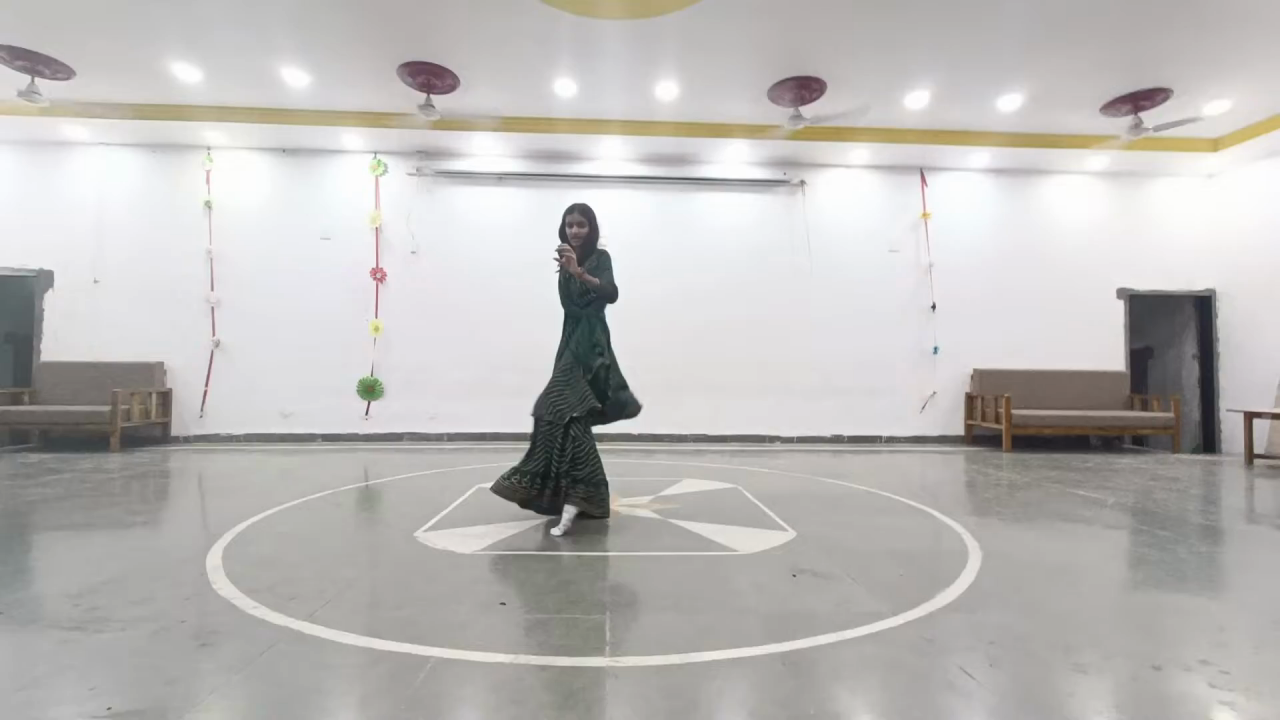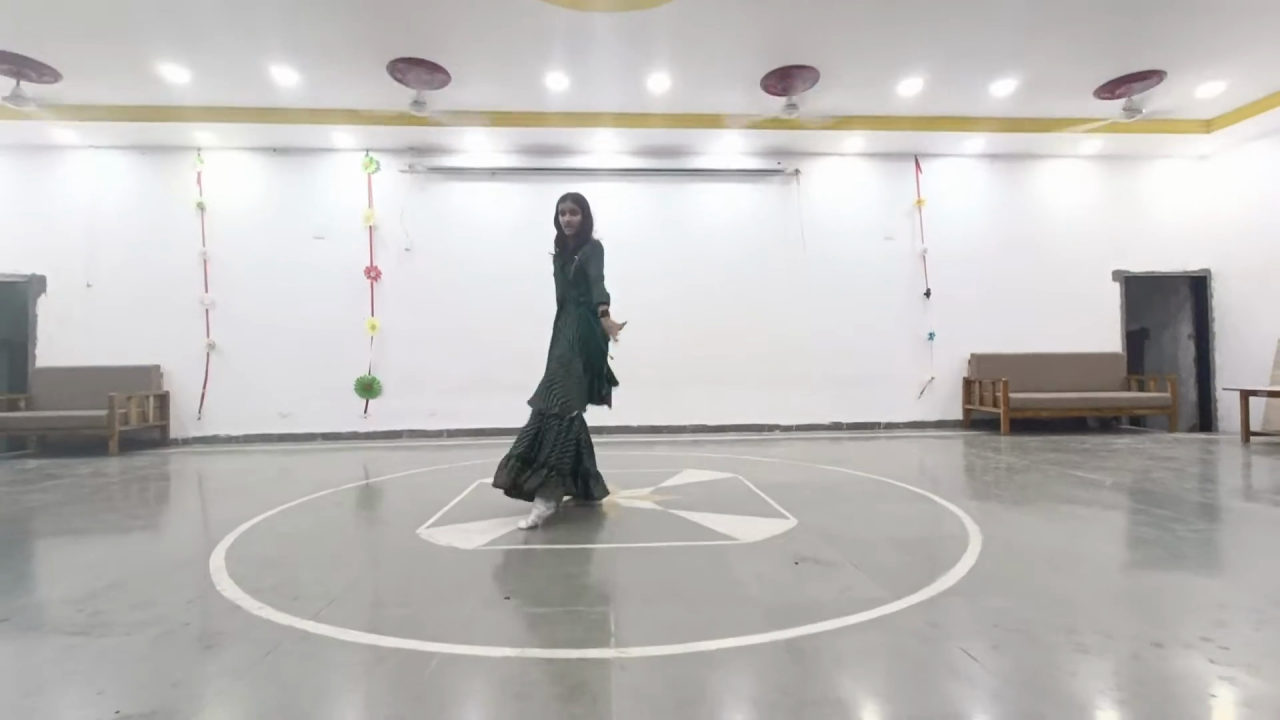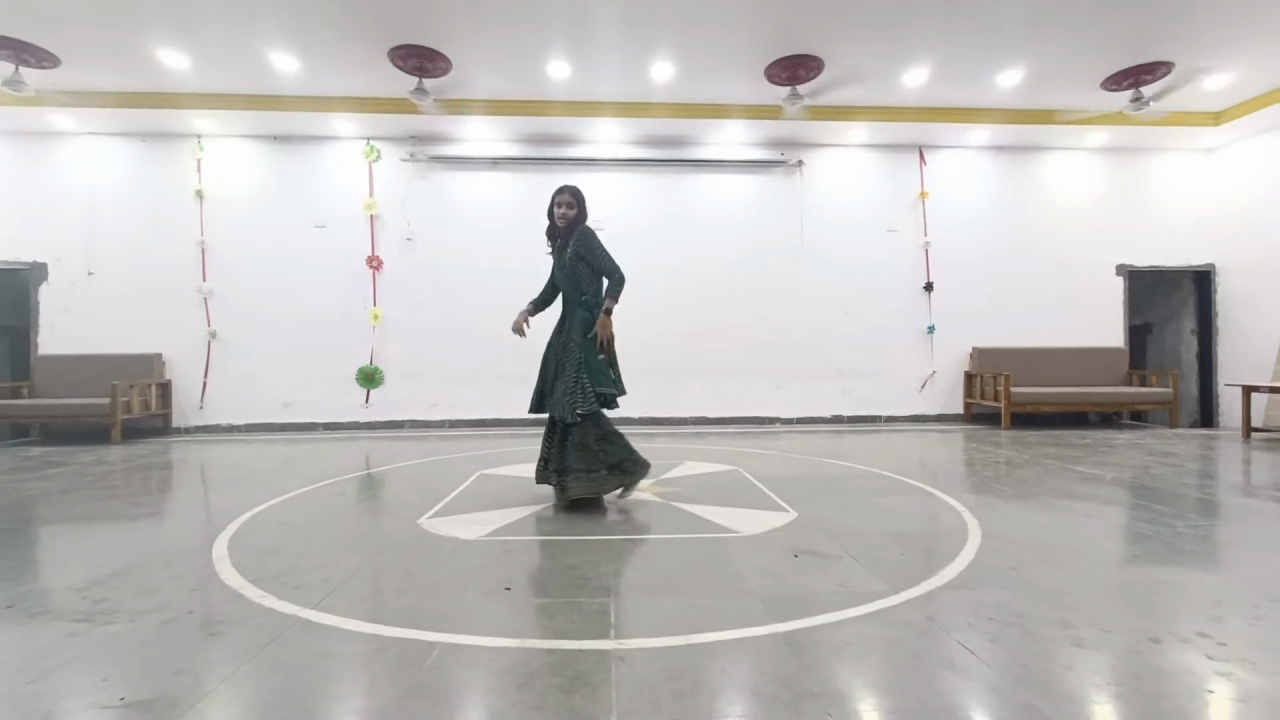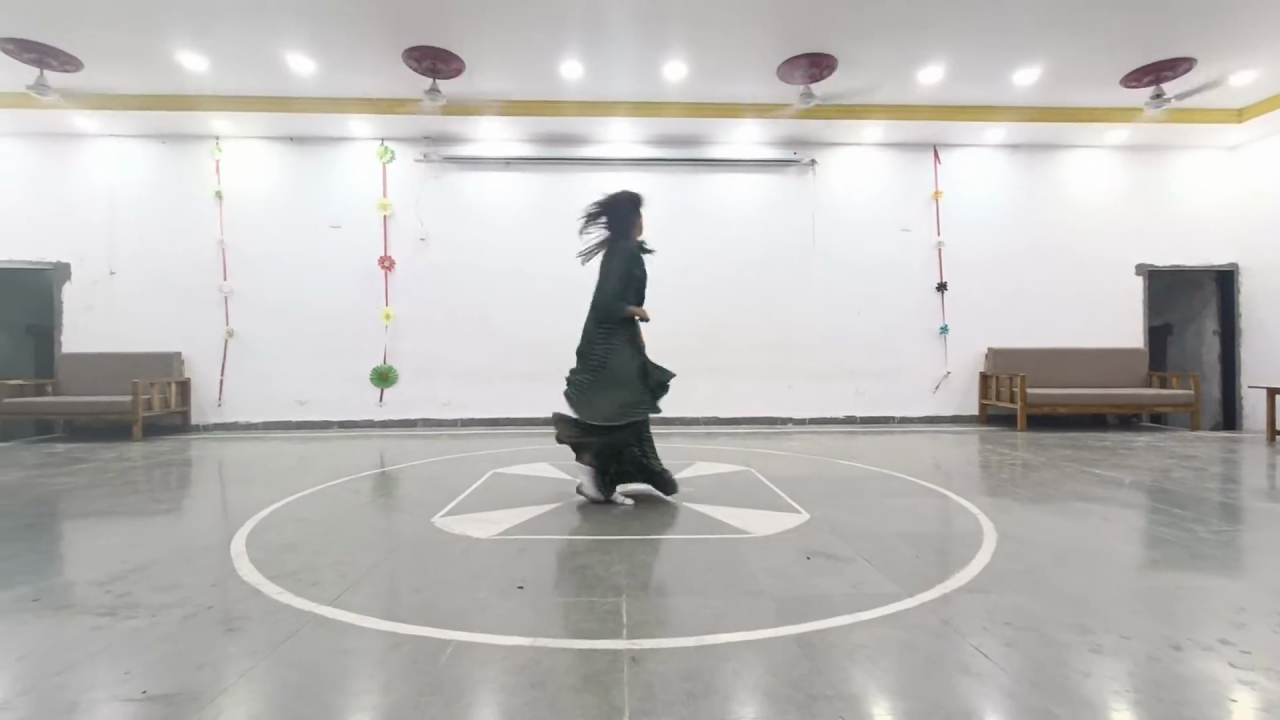
dt=0.4s
person 1, frame 1
left shoulder: (599, 257)
right shoulder: (567, 263)
left elbow: (611, 293)
left wrist: (578, 271)
left hip: (588, 346)
right hip: (571, 345)
left knee: (559, 414)
right knee: (567, 419)
left ankle: (575, 496)
right ankle: (583, 496)
person 1, frame 2
left shoulder: (591, 248)
right shoulder: (562, 251)
left elbow: (597, 285)
left wrist: (606, 316)
left hip: (580, 334)
right hip: (565, 334)
left knee: (558, 407)
right knee: (565, 410)
left ankle: (546, 494)
right ankle: (584, 486)
person 1, frame 3
left shoulder: (583, 236)
right shoulder: (559, 245)
left elbow: (616, 277)
right elbow: (552, 289)
left wrist: (605, 315)
right wrist: (527, 311)
left hip: (587, 328)
right hip: (567, 328)
left knee: (582, 404)
right knee: (560, 405)
left ankle: (624, 471)
right ankle: (572, 480)
person 1, frame 4
left shoulder: (627, 251)
right shoulder: (626, 251)
right elbow: (605, 303)
left wrist: (633, 318)
right wrist: (636, 312)
left hip: (613, 338)
right hip: (608, 340)
left knee: (632, 407)
right knee: (625, 409)
left ankle: (603, 482)
